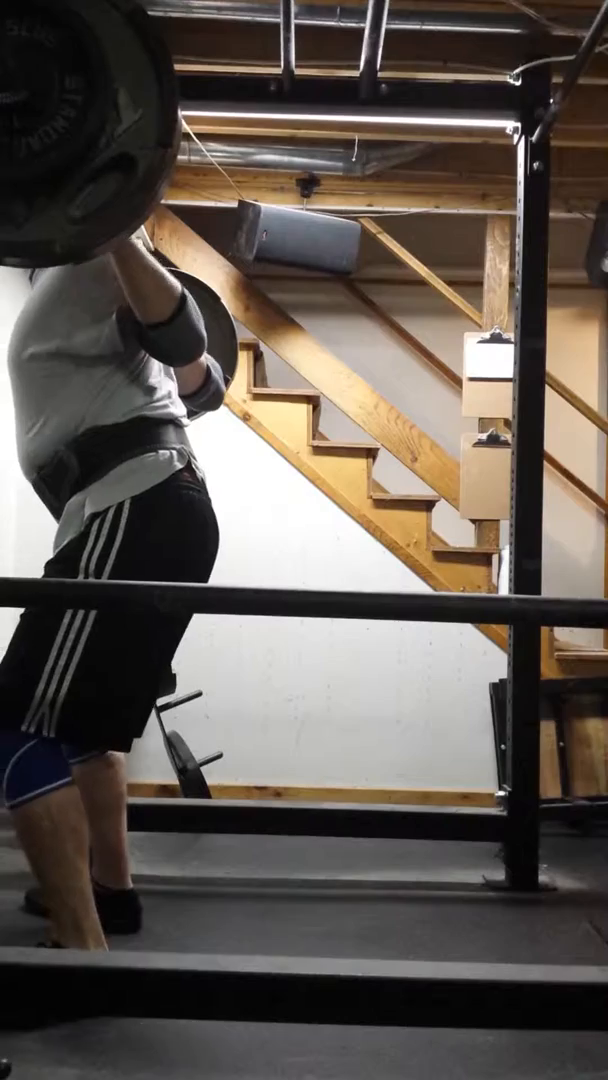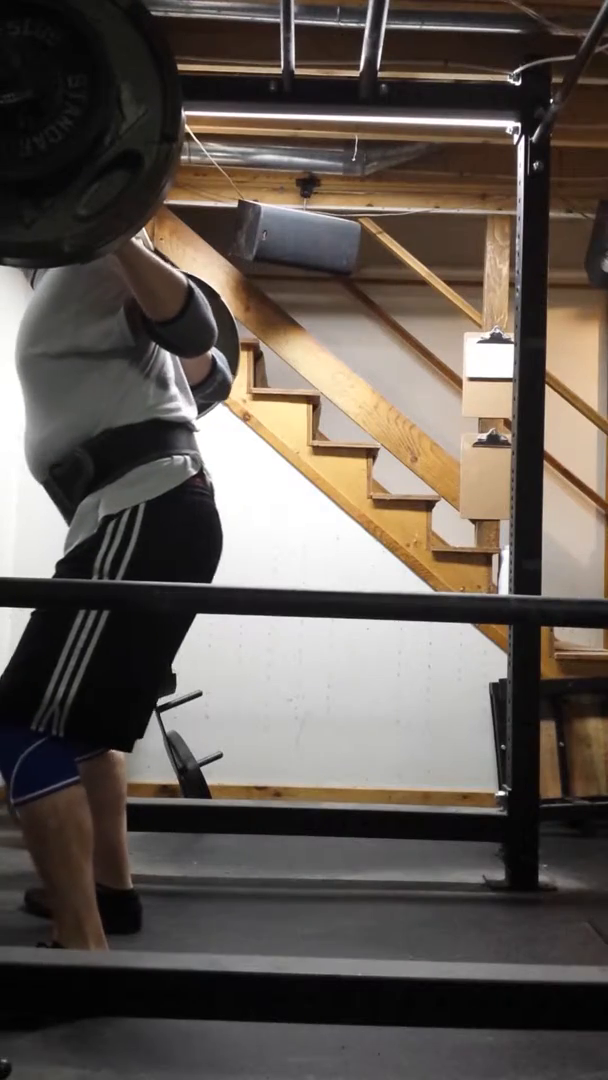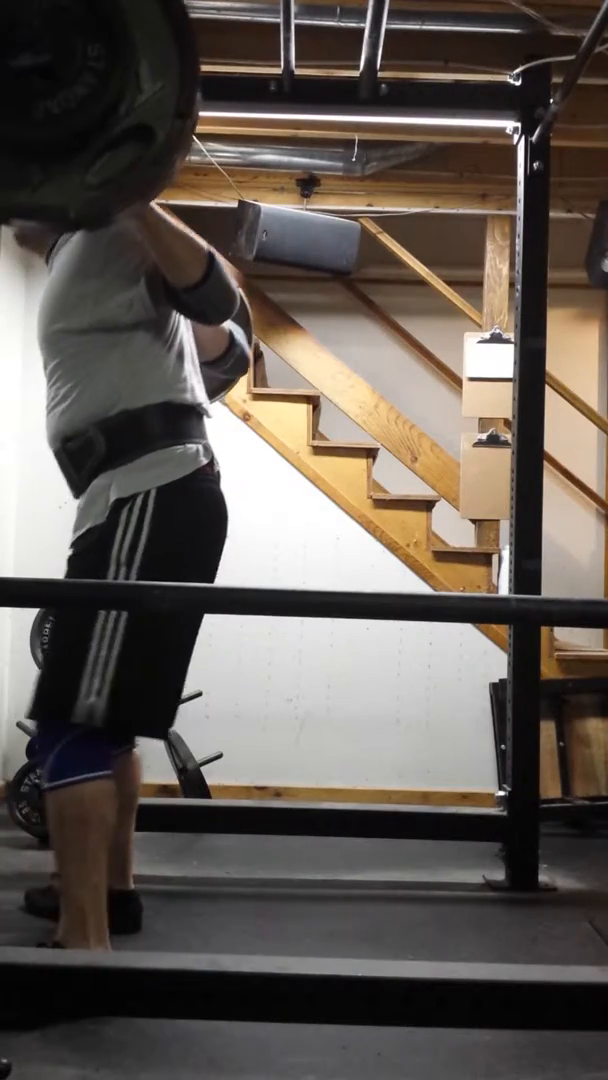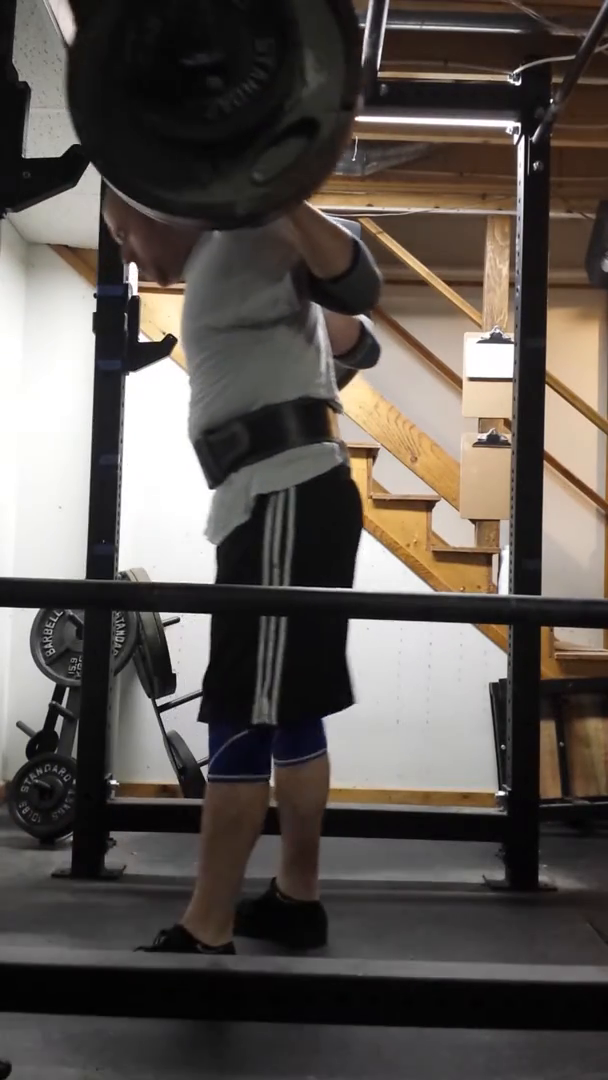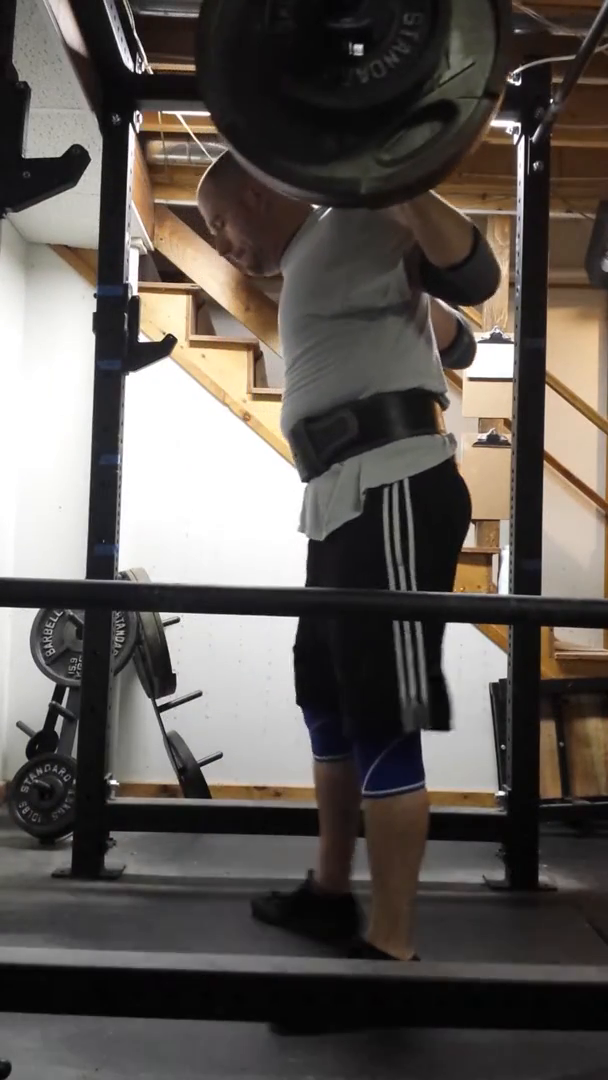
dt=1s
person 1, frame 1
left shoulder: (80, 267)
right shoulder: (83, 278)
left elbow: (176, 334)
right elbow: (201, 381)
left hip: (135, 518)
right hip: (152, 516)
right knee: (77, 717)
left ankle: (81, 948)
right ankle: (108, 889)
person 1, frame 2
left shoulder: (82, 266)
right shoulder: (81, 280)
left elbow: (192, 327)
right elbow: (205, 372)
left hip: (143, 518)
right hip: (151, 518)
right knee: (76, 716)
left ankle: (82, 949)
right ankle: (108, 889)
person 1, frame 3
left shoulder: (104, 235)
right shoulder: (94, 255)
left elbow: (212, 296)
right elbow: (226, 349)
left hip: (150, 503)
right hip: (147, 503)
left knee: (75, 720)
right knee: (98, 713)
left ankle: (81, 944)
right ankle: (108, 887)
person 1, frame 4
left shoulder: (241, 240)
right shoulder: (227, 269)
left elbow: (354, 284)
right elbow: (356, 341)
left hip: (289, 500)
right hip: (270, 503)
left knee: (242, 717)
right knee: (284, 713)
left ankle: (203, 935)
right ankle: (296, 898)
person 1, frame 5
left shoulder: (350, 228)
right shoulder: (318, 263)
left elbow: (472, 274)
right elbow: (455, 340)
right wrist: (421, 320)
left hip: (392, 495)
right hip: (349, 505)
left knee: (382, 721)
right knee: (330, 705)
left ankle: (389, 948)
right ankle: (331, 889)
